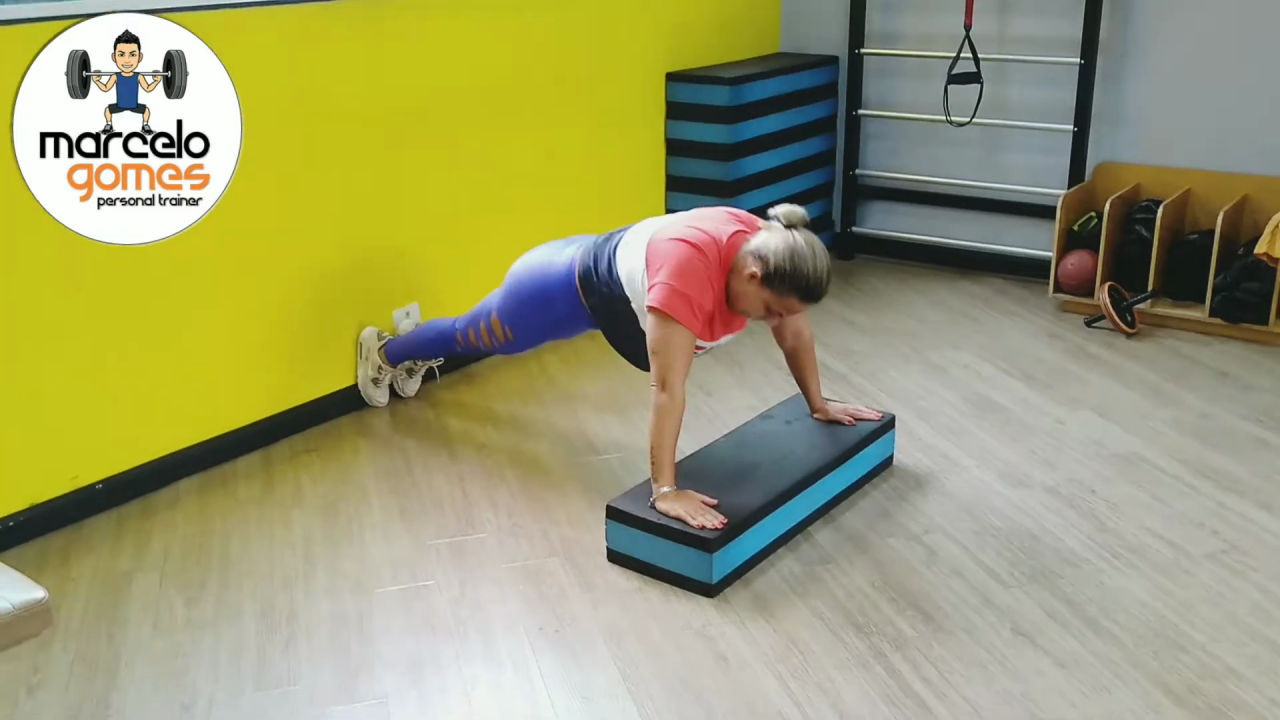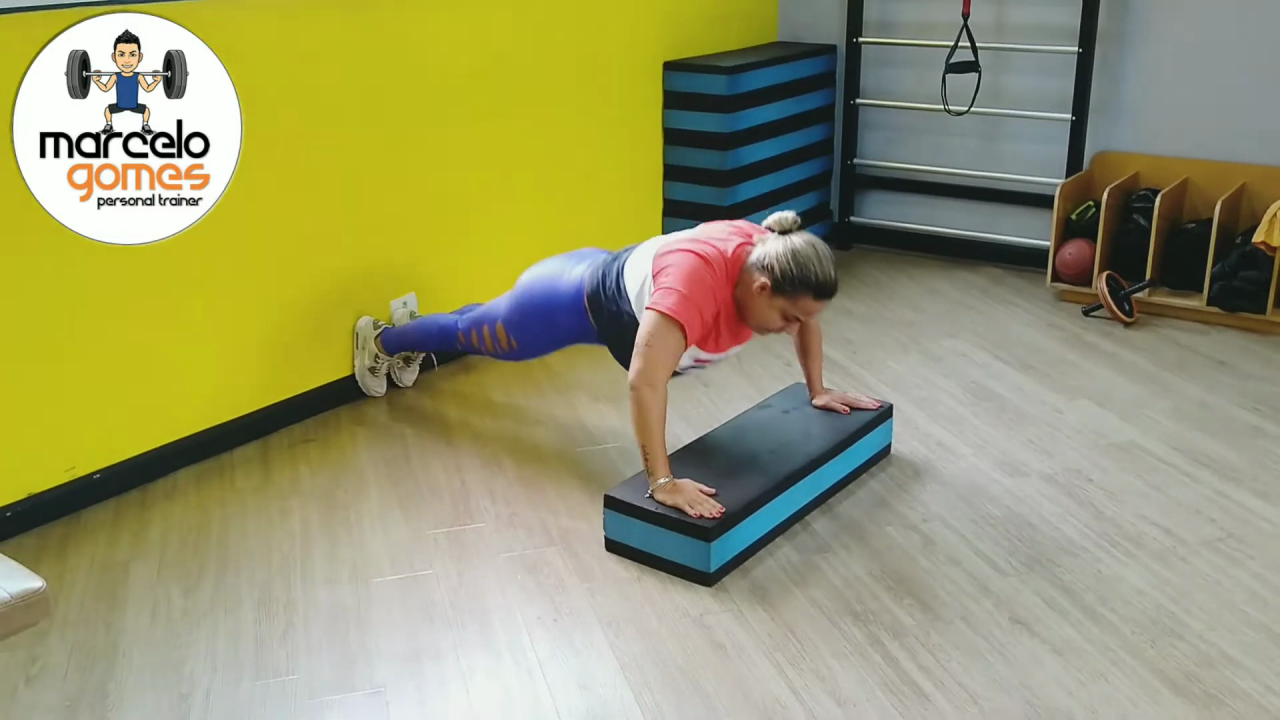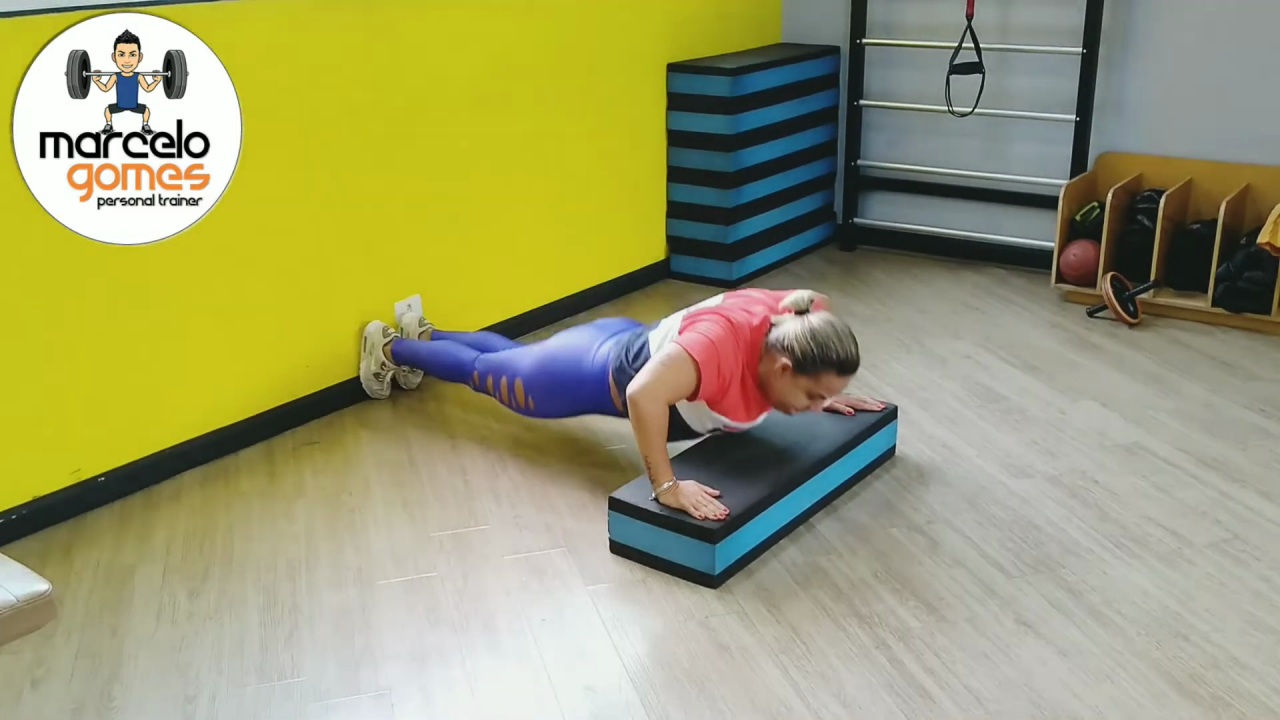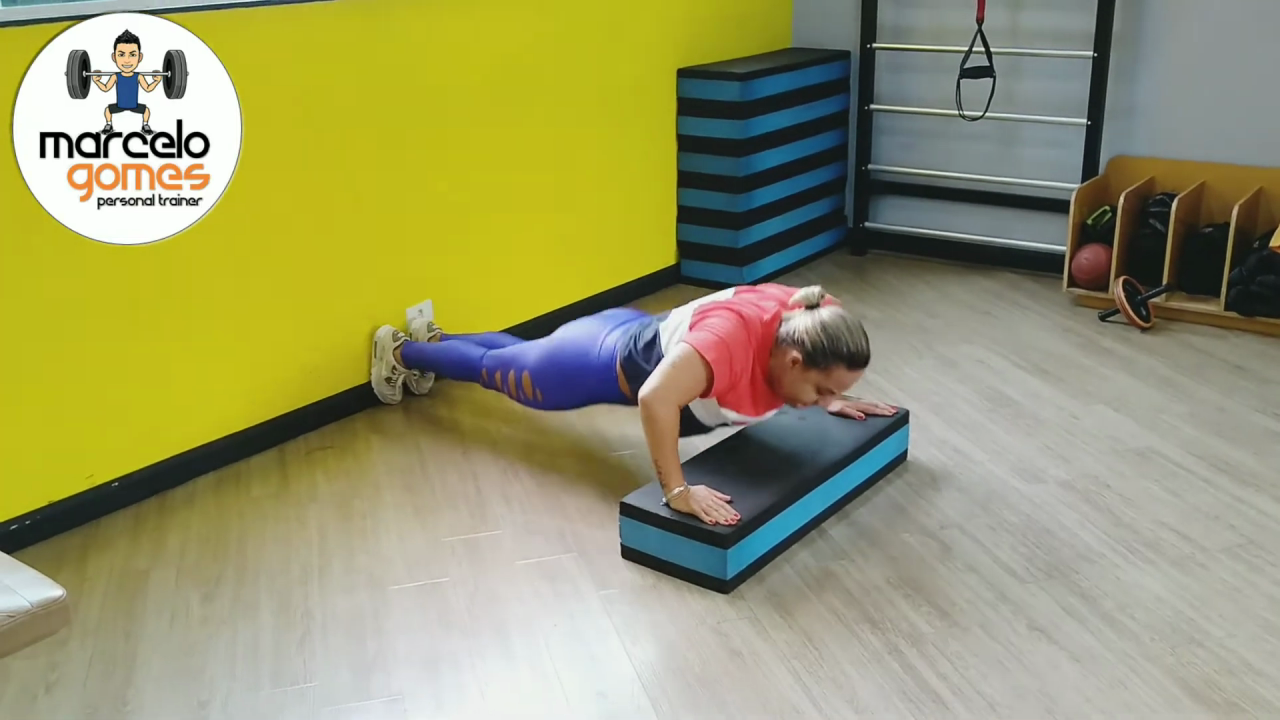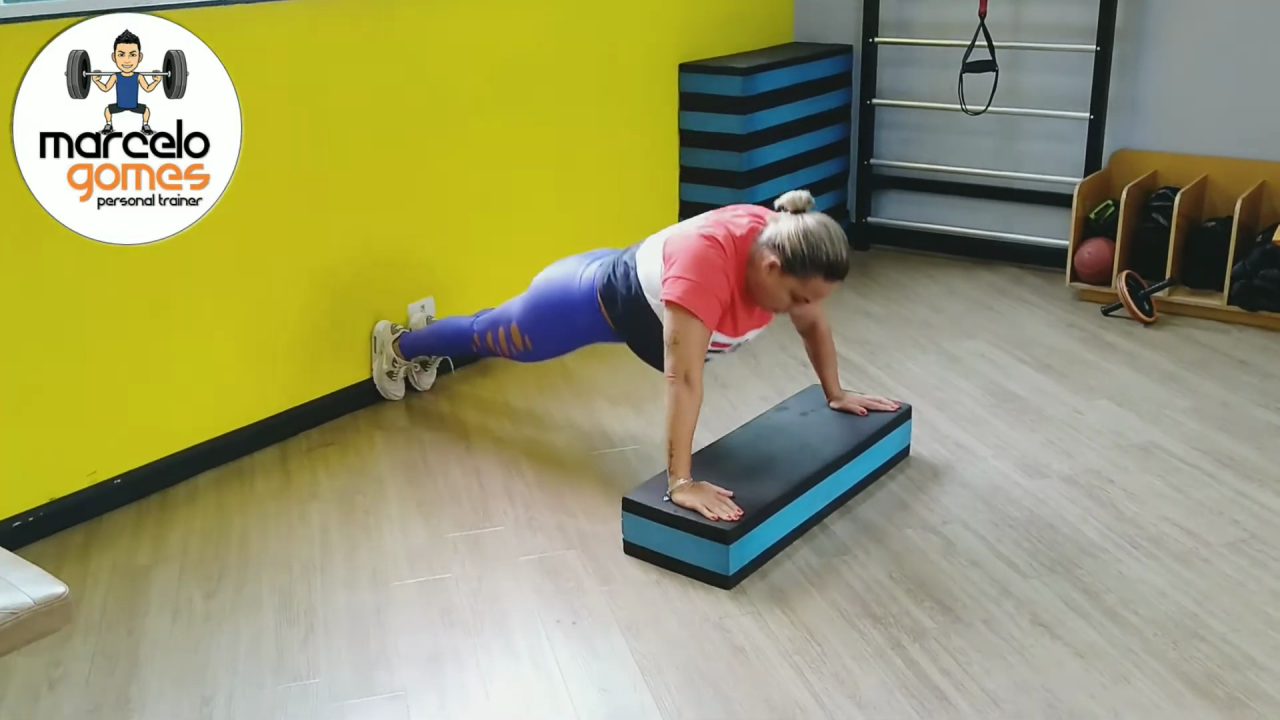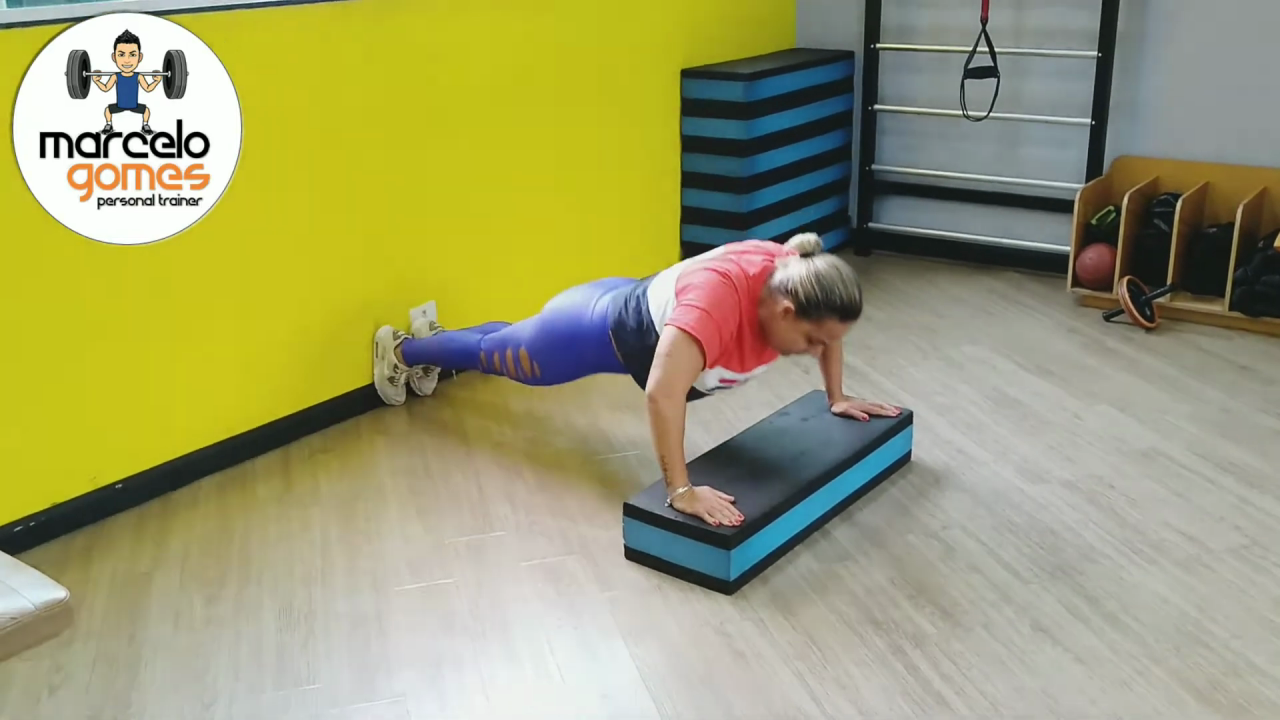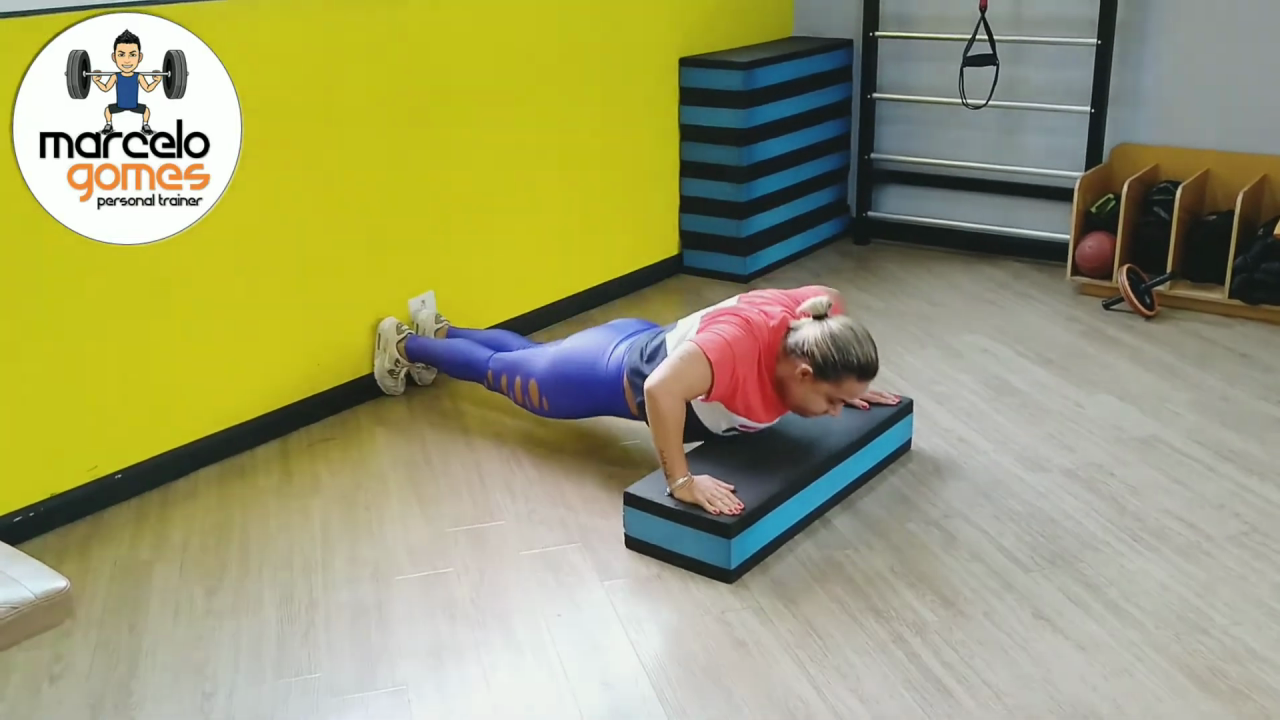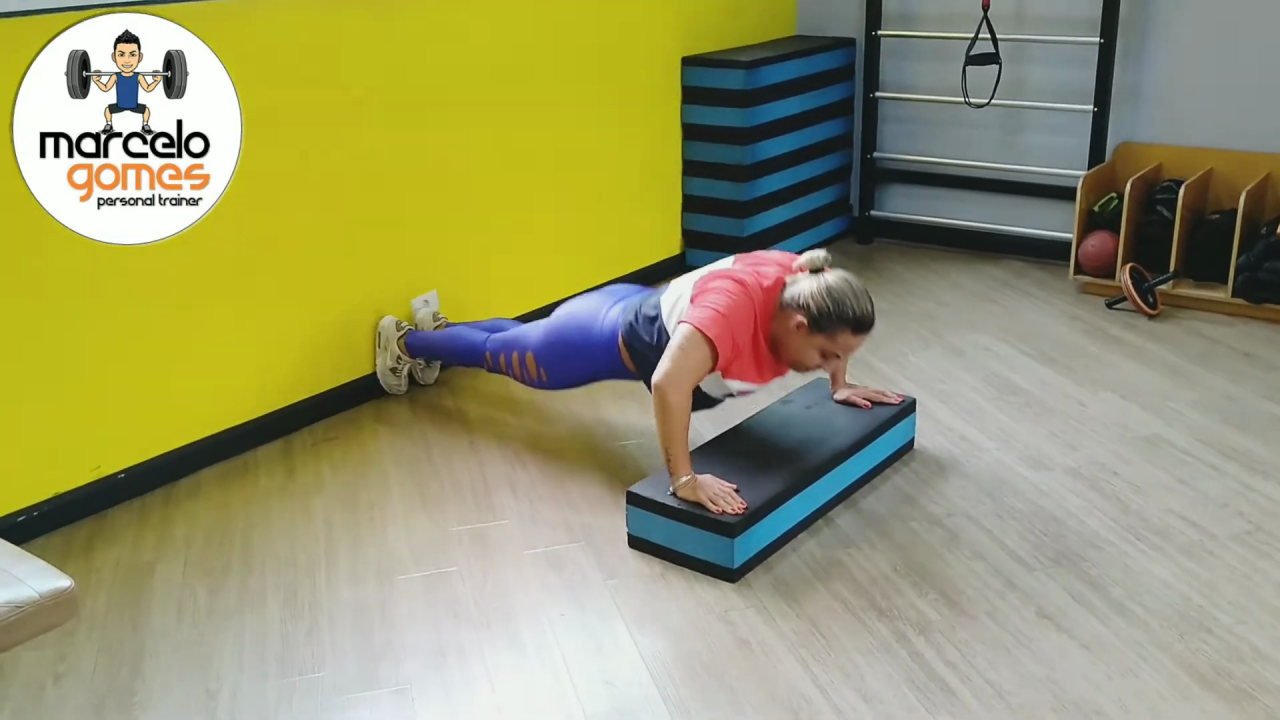
dt=0.5s
person 1, frame 1
left shoulder: (769, 253)
right shoulder: (691, 265)
left elbow: (796, 335)
right elbow: (667, 388)
left wrist: (819, 405)
right wrist: (665, 491)
left hip: (605, 289)
right hip: (565, 283)
left knee: (476, 339)
right knee: (469, 337)
left ankle: (415, 358)
right ankle: (384, 353)
person 1, frame 2
left shoulder: (774, 261)
right shoulder: (698, 276)
left elbow: (807, 323)
right elbow: (646, 382)
left wrist: (818, 390)
right wrist: (662, 482)
left hip: (610, 286)
right hip: (573, 301)
left knee: (478, 333)
right knee: (470, 334)
left ankle: (409, 331)
right ankle: (383, 339)
person 1, frame 3
left shoulder: (792, 326)
right shoulder: (725, 345)
left elbow: (819, 302)
right elbow: (642, 395)
left wrist: (835, 395)
right wrist: (667, 487)
left hip: (633, 343)
right hip: (602, 376)
left knee: (513, 353)
right knee: (484, 374)
left ankle: (423, 332)
right ankle: (389, 346)
person 1, frame 4
left shoulder: (804, 321)
right shoulder: (734, 338)
right elbow: (655, 398)
left wrist: (841, 400)
right wrist: (678, 491)
left hip: (642, 337)
right hip: (607, 363)
left knee: (518, 352)
right knee: (492, 369)
left ankle: (434, 336)
right ankle: (400, 352)
person 1, frame 5
left shoulder: (786, 243)
right shoulder: (708, 258)
left elbow: (813, 321)
right elbow: (683, 378)
left wrist: (836, 395)
right wrist: (681, 483)
left hip: (629, 297)
right hip: (587, 298)
left knee: (494, 333)
right knee: (486, 337)
left ankle: (426, 338)
right ankle: (400, 345)
person 1, frame 6
left shoulder: (798, 279)
right shoulder: (720, 294)
left elbow: (827, 335)
right elbow: (663, 392)
left wrist: (837, 398)
right wrist: (682, 490)
left hip: (634, 312)
right hip: (596, 330)
left knee: (507, 344)
right knee: (493, 354)
left ankle: (436, 334)
right ankle: (403, 350)
person 1, frame 7
left shoulder: (810, 323)
right shoulder: (741, 344)
left elbow: (832, 296)
right elbow: (659, 389)
left wrist: (847, 392)
right wrist: (681, 481)
left hip: (646, 342)
right hip: (614, 377)
left knee: (532, 349)
right knee: (497, 372)
left ankle: (439, 330)
right ankle: (404, 344)
person 1, frame 8
left shoulder: (804, 288)
right shoulder: (736, 305)
right elbow: (668, 384)
left wrist: (841, 386)
right wrist: (684, 479)
left hip: (645, 314)
right hip: (609, 338)
left knee: (517, 340)
right knee: (497, 354)
left ankle: (438, 325)
right ankle: (406, 340)
